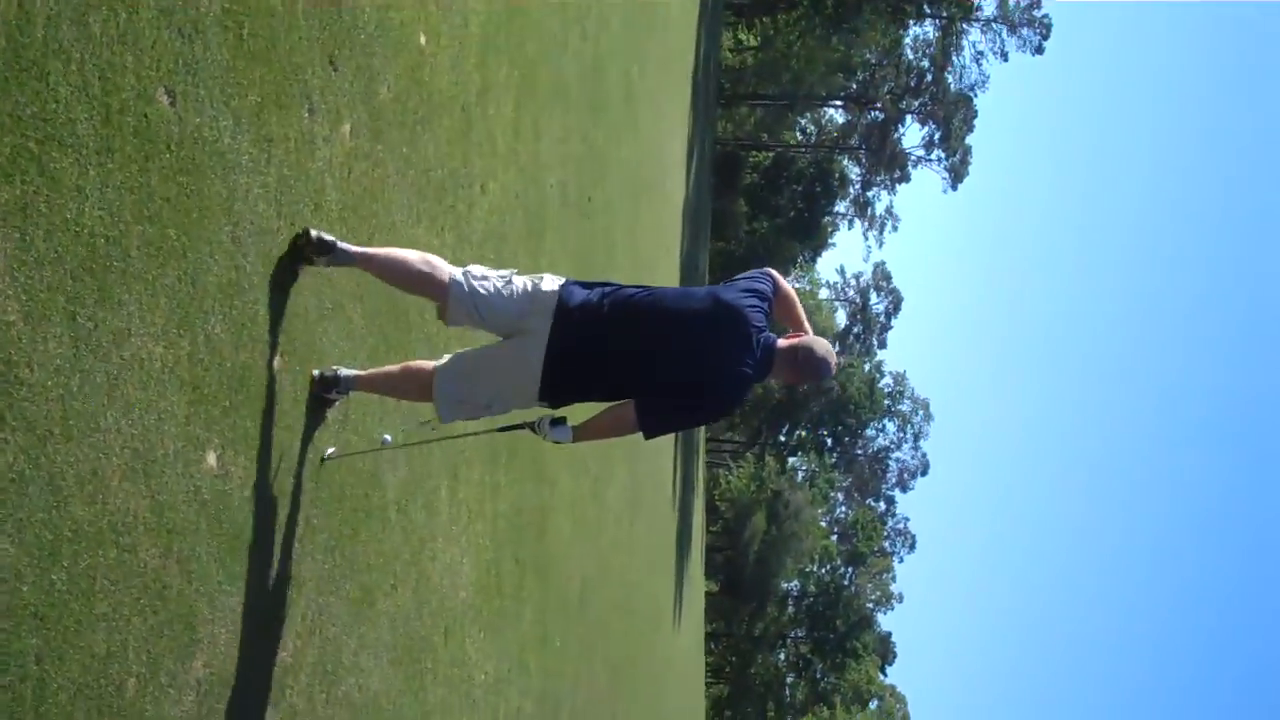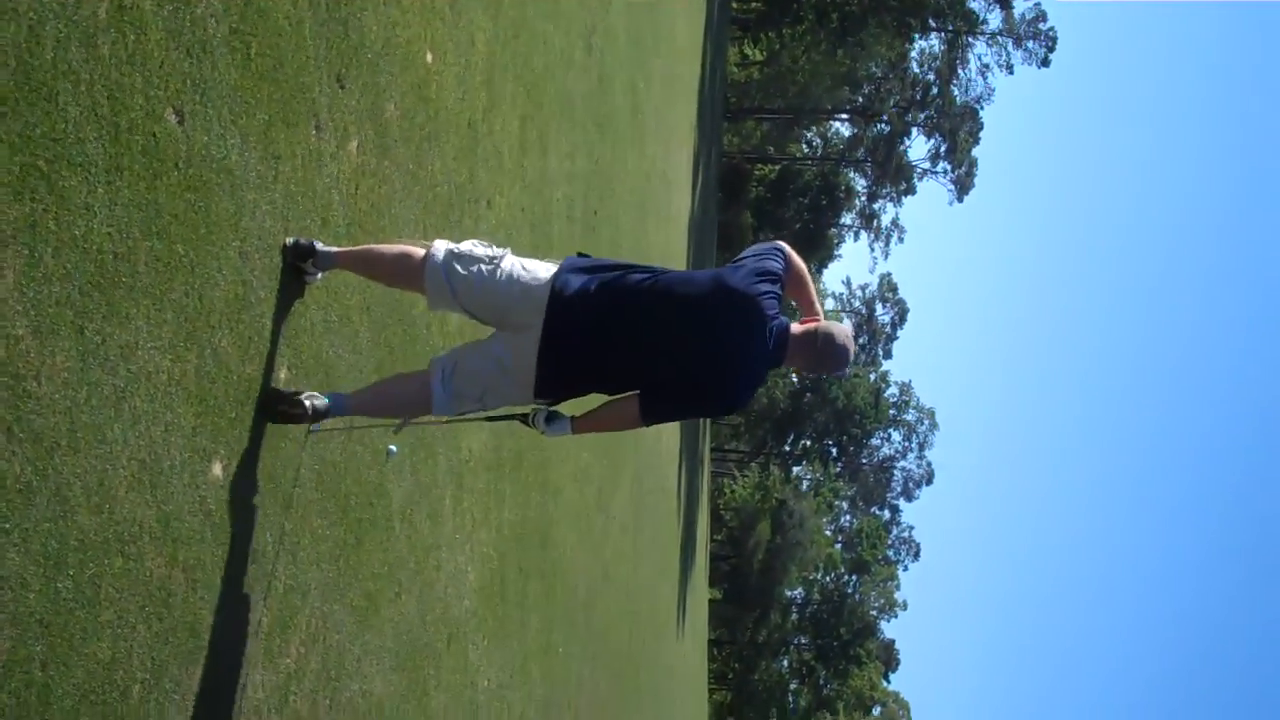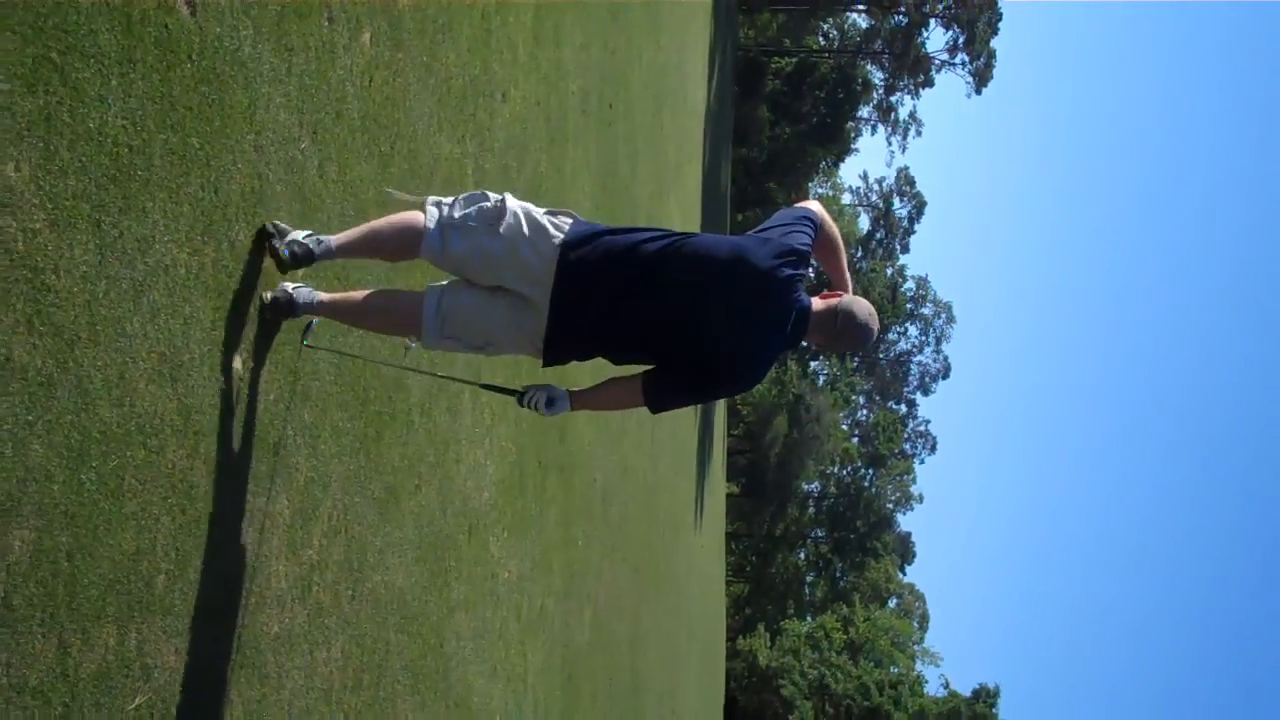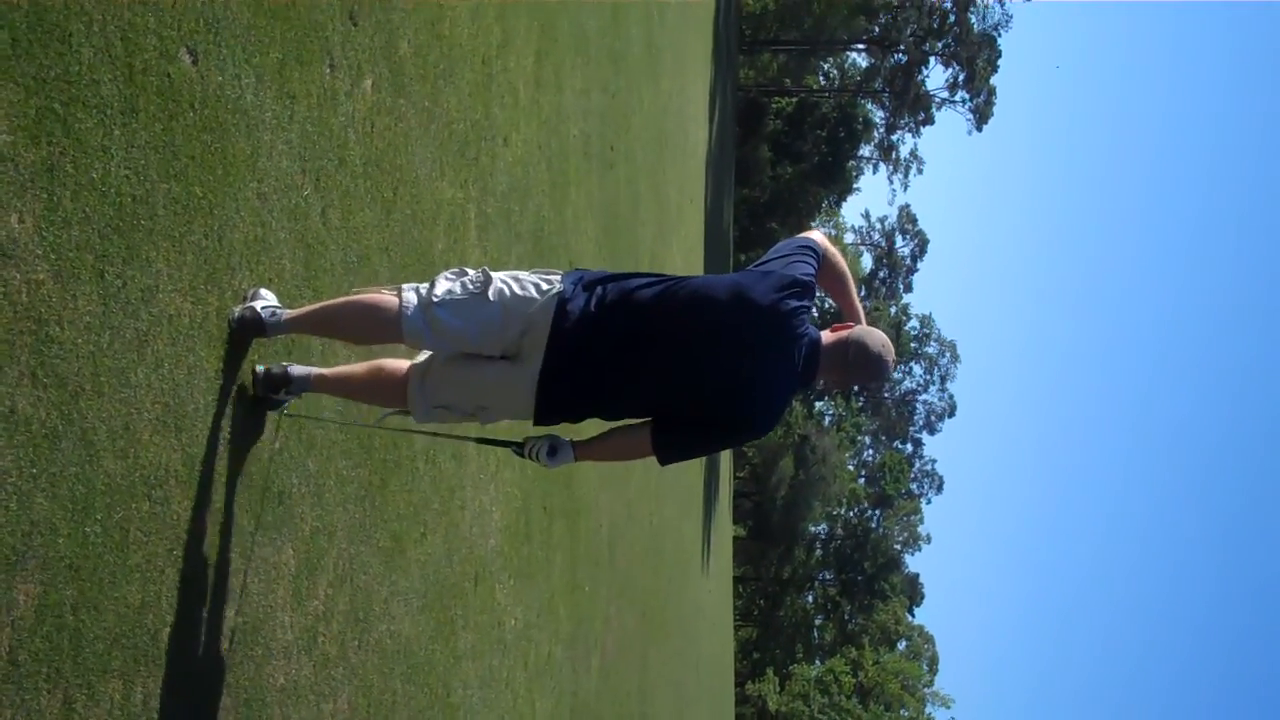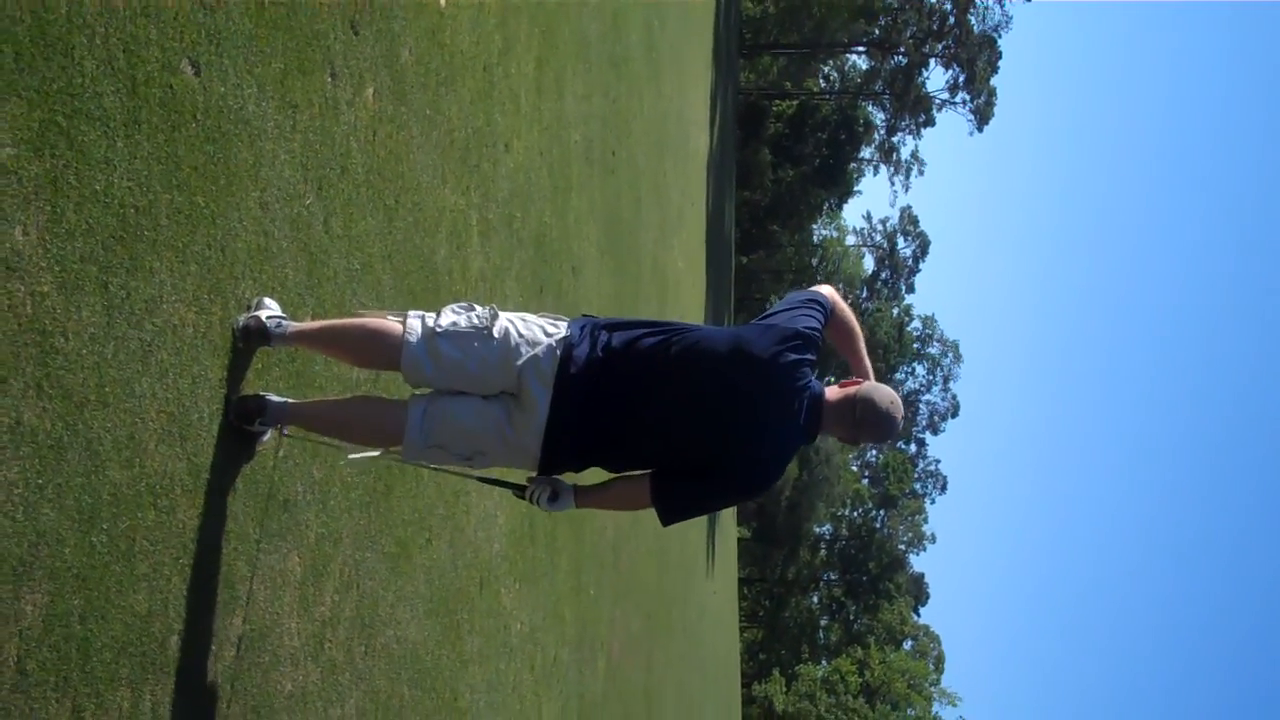
dt=0.7s
person 1, frame 1
left shoulder: (748, 301)
right shoulder: (723, 393)
left elbow: (775, 278)
right elbow: (637, 414)
left wrist: (804, 331)
right wrist: (572, 433)
left hip: (564, 301)
right hip: (556, 371)
left knee: (447, 282)
right knee: (447, 384)
left ankle: (340, 250)
person 1, frame 2
left shoulder: (759, 282)
right shoulder: (735, 387)
left elbow: (783, 248)
right elbow: (641, 408)
left wrist: (813, 312)
right wrist: (570, 426)
left hip: (561, 288)
right hip: (554, 367)
left knee: (436, 266)
right knee: (440, 387)
left ankle: (326, 255)
right ankle: (330, 405)
person 1, frame 3
left shoulder: (784, 252)
right shoulder: (744, 366)
left elbow: (813, 208)
right elbow: (649, 388)
left wrist: (842, 285)
right wrist: (571, 402)
left hip: (570, 246)
right hip: (563, 327)
left knee: (446, 222)
right knee: (435, 315)
left ankle: (316, 244)
right ankle: (315, 303)
person 1, frame 4
left shoulder: (786, 289)
right shoulder: (758, 411)
left elbow: (817, 240)
right elbow: (655, 437)
left wrist: (858, 323)
right wrist: (574, 452)
left hip: (563, 303)
right hip: (556, 390)
left knee: (412, 311)
right knee: (420, 389)
left ankle: (278, 317)
right ankle: (305, 380)
person 1, frame 5
left shoulder: (792, 337)
right shoulder: (760, 466)
left elbow: (827, 293)
right elbow: (658, 490)
left wrist: (867, 377)
right wrist: (574, 496)
left hip: (565, 347)
right hip: (556, 436)
left knee: (415, 342)
right knee: (413, 425)
left ankle: (282, 327)
right ankle: (284, 411)
